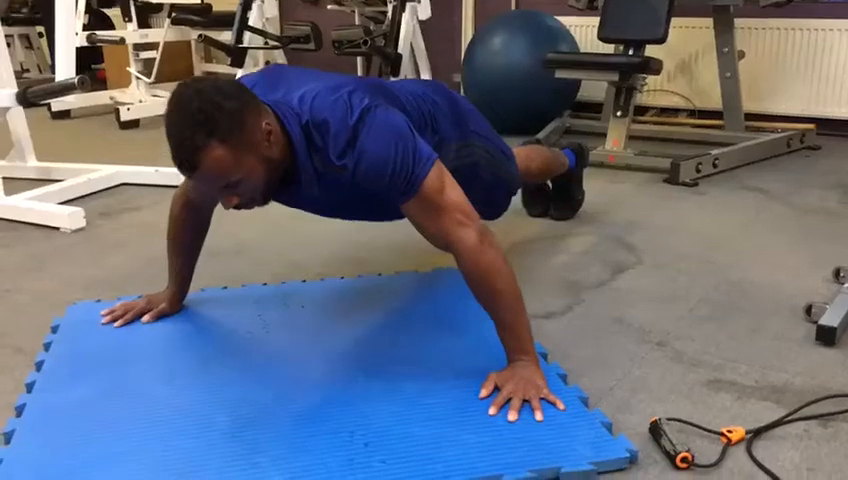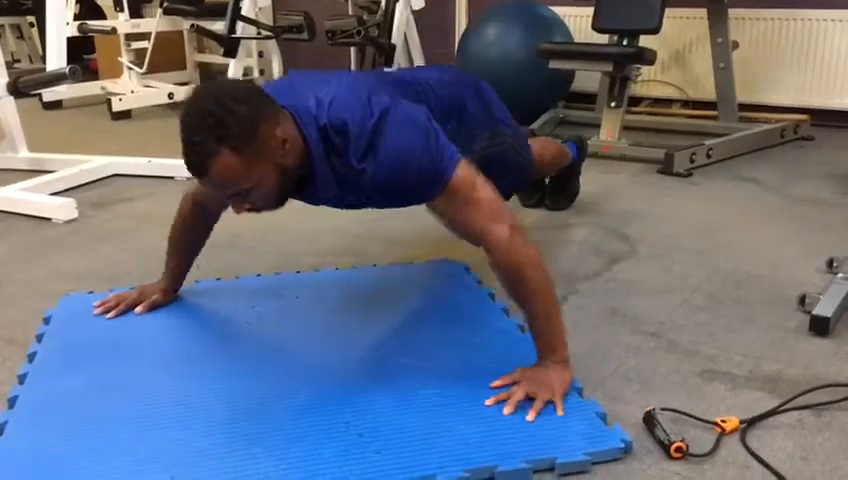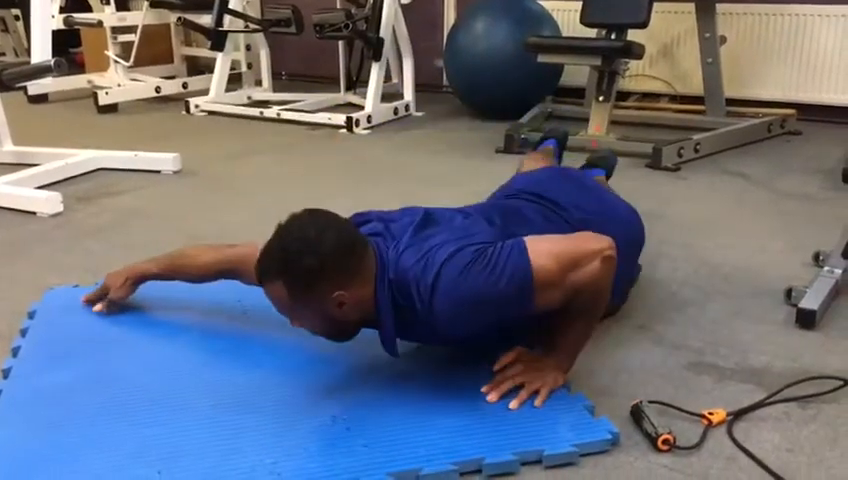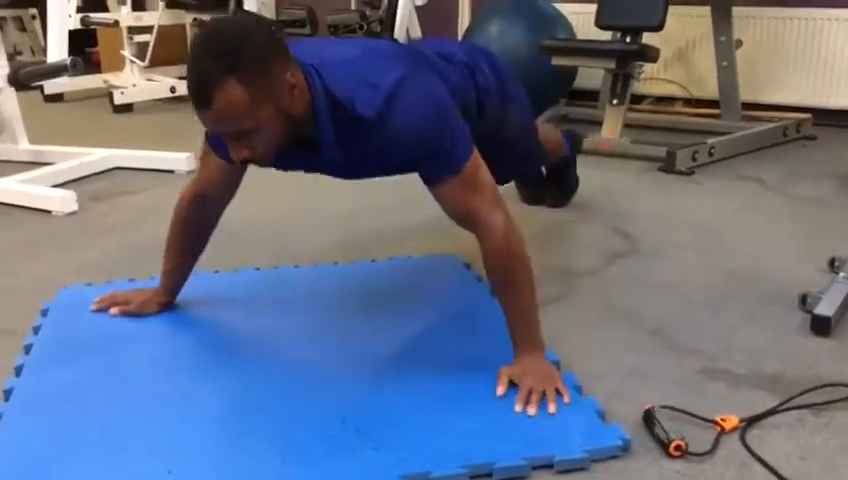
dt=1s
person 1, frame 1
left shoulder: (358, 136)
right shoulder: (226, 128)
left elbow: (468, 238)
right elbow: (190, 203)
left wrist: (523, 362)
right wrist: (173, 292)
left hip: (444, 131)
right hip: (398, 135)
left knee: (507, 177)
right knee: (510, 174)
left ankle: (567, 163)
right ankle: (556, 164)
person 1, frame 2
left shoulder: (378, 137)
right shoulder: (237, 138)
left elbow: (501, 233)
right elbow: (200, 204)
left wrist: (554, 362)
right wrist: (168, 283)
left hip: (463, 114)
left knee: (517, 167)
right knee: (507, 169)
left ankle: (567, 155)
right ankle: (558, 155)
person 1, frame 3
left shoulder: (450, 294)
right shoulder: (353, 246)
left elbow: (596, 255)
right elbow: (234, 255)
left wrist: (555, 360)
right wrist: (139, 271)
left hip: (598, 226)
right hip: (523, 208)
left ankle: (591, 171)
right ankle: (549, 149)
person 1, frame 4
left shoulder: (395, 106)
right shoulder: (242, 101)
left elbow: (491, 224)
right elbow: (202, 199)
left wrist: (530, 353)
right wrist: (164, 292)
left hip: (474, 88)
left knee: (523, 158)
left ankle: (562, 151)
